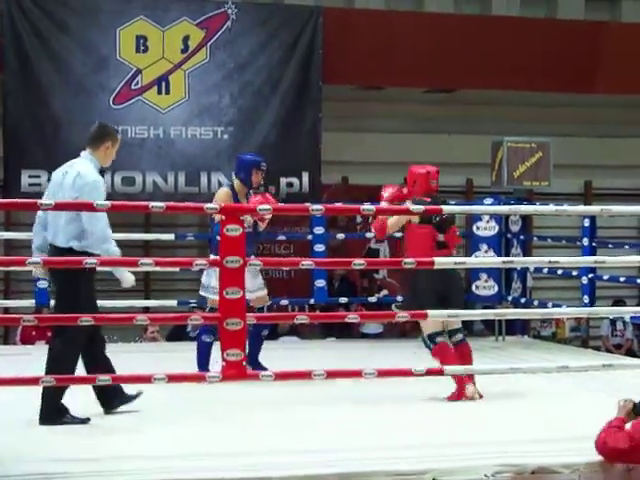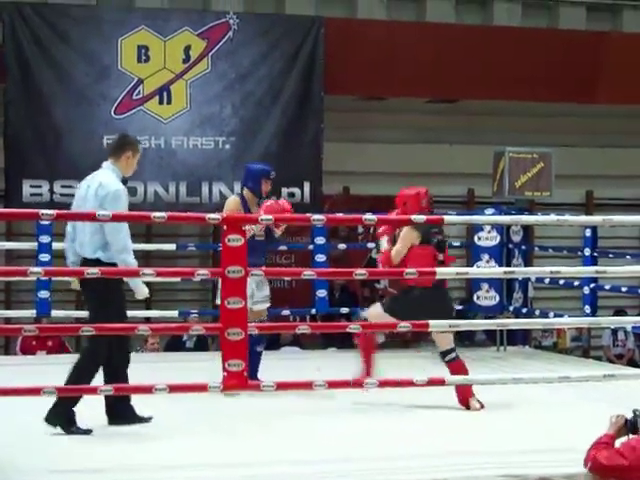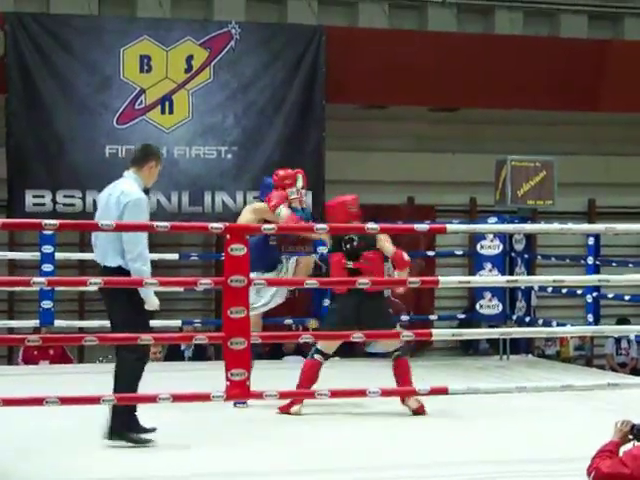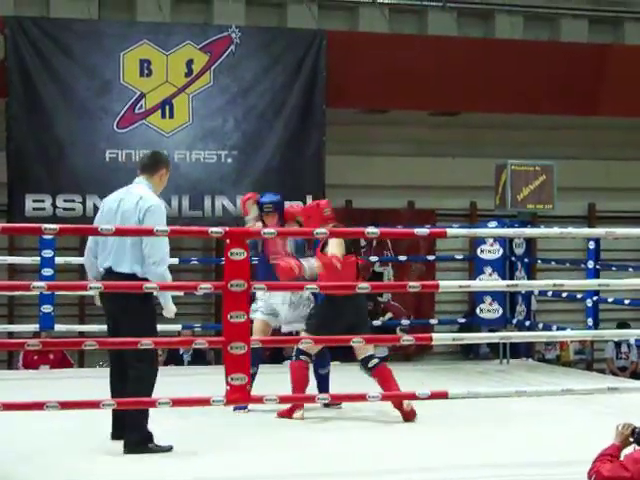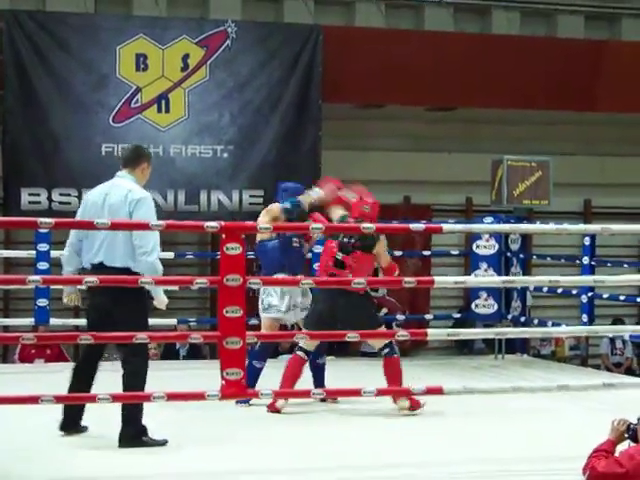
dt=0.3s
person 1, frame 1
left shoulder: (64, 170)
right shoulder: (91, 179)
left elbow: (42, 217)
right elbow: (99, 231)
left wrist: (40, 256)
right wrist: (120, 271)
left hip: (59, 257)
right hip: (75, 261)
left knee: (89, 330)
right knee: (70, 334)
left ankle: (110, 395)
right ankle: (51, 409)
person 1, frame 2
left shoulder: (89, 182)
right shoulder: (114, 188)
left elbow: (72, 231)
right elbow: (119, 241)
left wrist: (75, 268)
right wrist: (136, 282)
left hip: (90, 267)
right hip: (104, 271)
left knee: (116, 342)
right knee: (101, 345)
left ankle: (120, 409)
right ankle: (62, 411)
person 1, frame 3
left shoulder: (109, 191)
right shoulder: (135, 197)
left elbow: (97, 240)
right elbow: (136, 250)
right wrist: (147, 293)
left hip: (108, 278)
right hip: (125, 281)
left knee: (125, 350)
right knee: (135, 351)
left ankle: (123, 420)
right ankle: (121, 425)
person 1, frame 4
left shoulder: (112, 199)
right shoulder: (152, 203)
left elbow: (91, 248)
right elbow: (156, 256)
left wrist: (97, 283)
right wrist: (166, 300)
left hip: (110, 285)
right hip: (133, 288)
left knee: (120, 357)
right knee: (143, 360)
left ankle: (121, 426)
right ankle: (137, 437)
person 1, frame 5
left shoulder: (93, 194)
right shoulder: (139, 197)
left elbow: (73, 244)
right elbow: (146, 248)
left wrist: (70, 285)
right wrist: (157, 291)
left hip: (97, 281)
right hip: (125, 284)
left knee: (91, 350)
right knee: (135, 356)
left ankle: (71, 419)
right ankle: (132, 431)
person 2, frame 1
left shoulder: (413, 206)
left elbow: (380, 231)
left wrist: (386, 202)
left hip: (423, 275)
right hip: (448, 274)
left knee: (432, 336)
right knee: (455, 331)
left ankle: (462, 382)
right ankle: (469, 385)
person 2, frame 2
left shoulder: (412, 229)
right shoulder: (436, 228)
left elbow: (389, 261)
left wrist: (384, 237)
left hip: (416, 295)
right hip: (439, 296)
left knee: (366, 319)
right knee: (448, 350)
left ankle: (367, 371)
right ankle: (469, 397)
person 2, frame 3
left shoulder: (333, 233)
right shoulder: (376, 235)
right elbow: (400, 259)
right wrist: (401, 279)
left hip: (346, 303)
right hip: (374, 302)
left knee: (320, 352)
right knee: (398, 349)
left ankle: (296, 401)
right ankle: (410, 399)
person 2, frame 4
left shoulder: (335, 237)
right shoulder: (331, 235)
left elbow: (332, 264)
left wrist: (299, 268)
left hip: (336, 302)
right hip: (355, 302)
left knee: (302, 353)
right knee: (369, 358)
left ankle: (297, 406)
right ankle: (401, 400)
person 2, frame 5
left shoulder: (342, 222)
right shoulder: (376, 238)
left elbow: (335, 207)
right elbow: (390, 273)
left hip: (325, 296)
right hip: (354, 300)
left knee: (304, 349)
right knee: (387, 346)
left ankle: (281, 398)
right ankle: (401, 398)
person 3, frame 1
left shoulder: (252, 196)
right shoulder: (225, 194)
right elbow: (219, 232)
left wrist: (262, 222)
right wrist: (245, 218)
left knee: (262, 310)
right knee: (214, 314)
left ankle: (252, 361)
right ankle: (202, 369)
person 3, frame 2
left shoulder: (262, 204)
right shoulder: (234, 202)
left wrist: (277, 229)
right wrist: (257, 224)
left knee: (260, 325)
left ankle: (252, 375)
person 3, frame 3
left shoulder: (273, 209)
right shoulder: (255, 209)
left elbow: (303, 222)
right elbow: (292, 221)
left wrist: (298, 195)
right wrist: (292, 196)
left hip: (277, 272)
right hip: (254, 279)
left knee: (310, 261)
person 3, frame 4
left shoulder: (292, 228)
right shoulder: (258, 227)
right wrist: (251, 217)
left hip: (294, 294)
right hip: (269, 294)
right knee: (256, 344)
left ankle: (325, 395)
person 3, frame 5
left shoulder: (290, 218)
right shoulder: (271, 211)
left hip: (296, 284)
right hip: (274, 284)
right knee: (268, 338)
left ankle: (319, 388)
right ankle: (246, 390)
